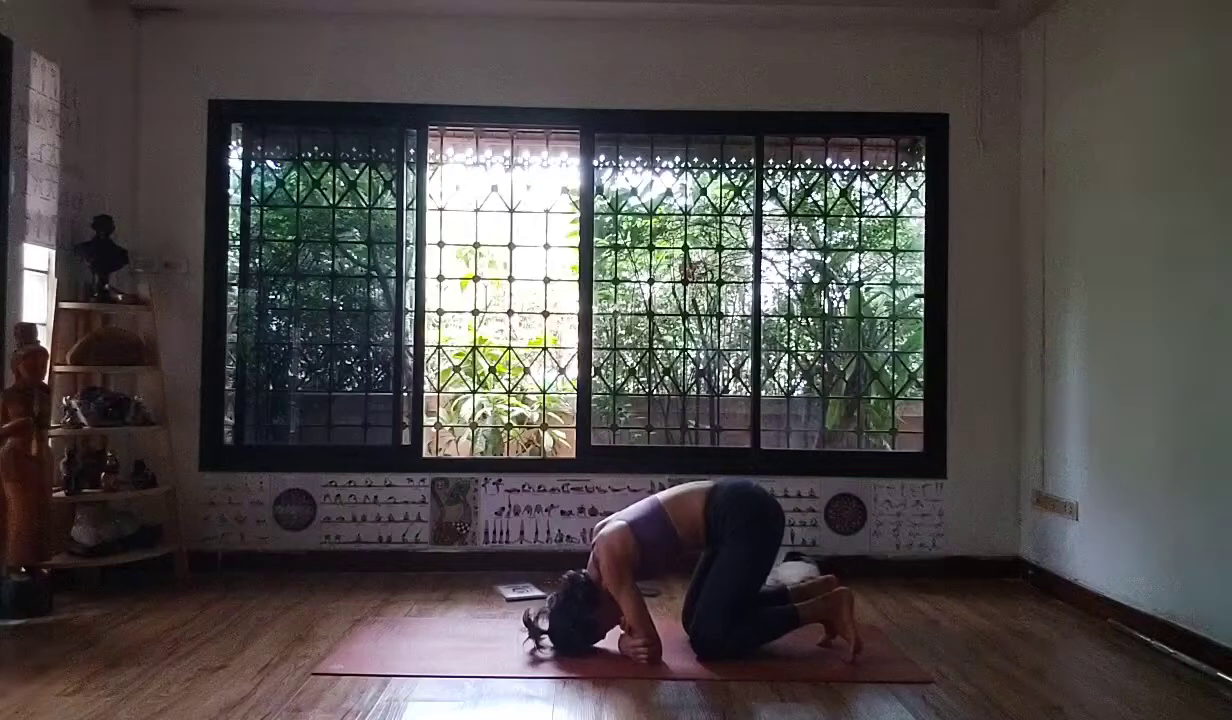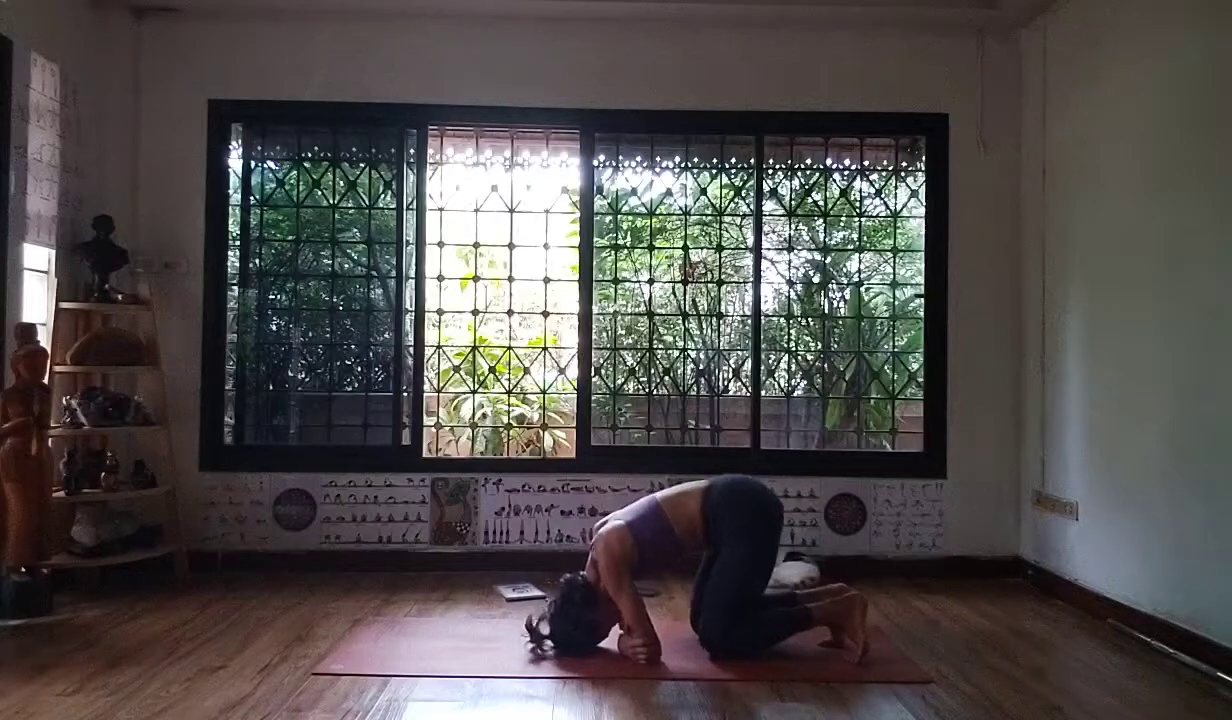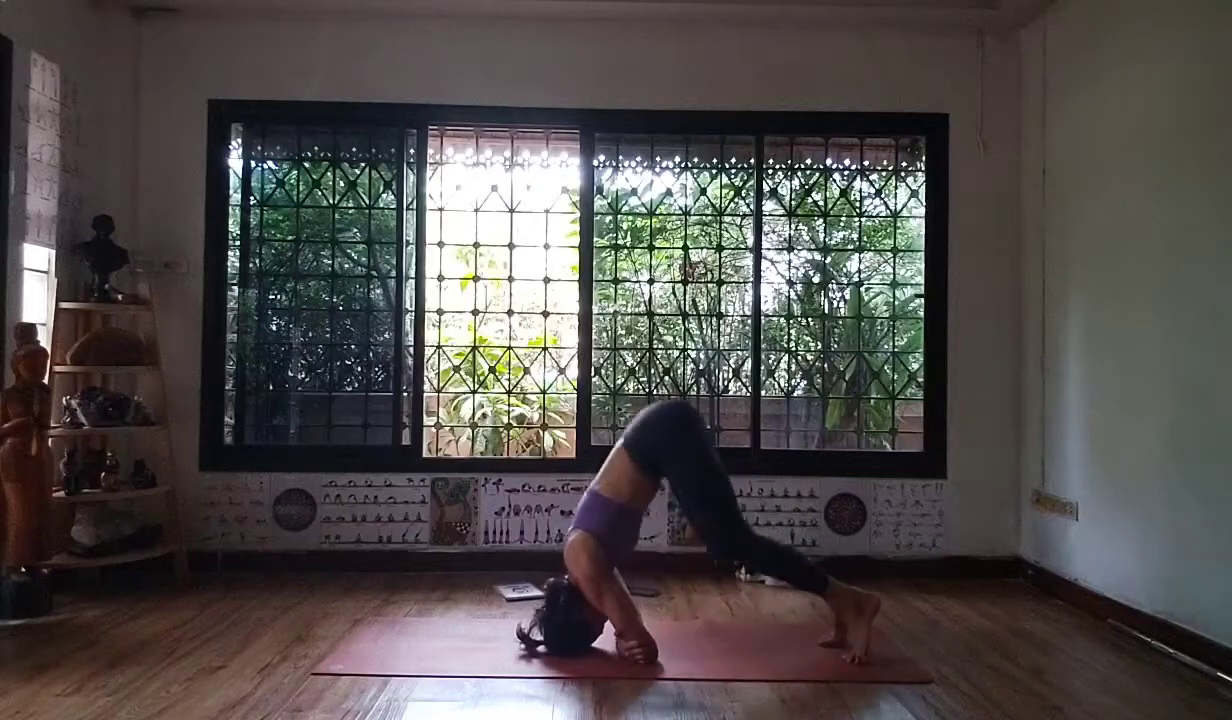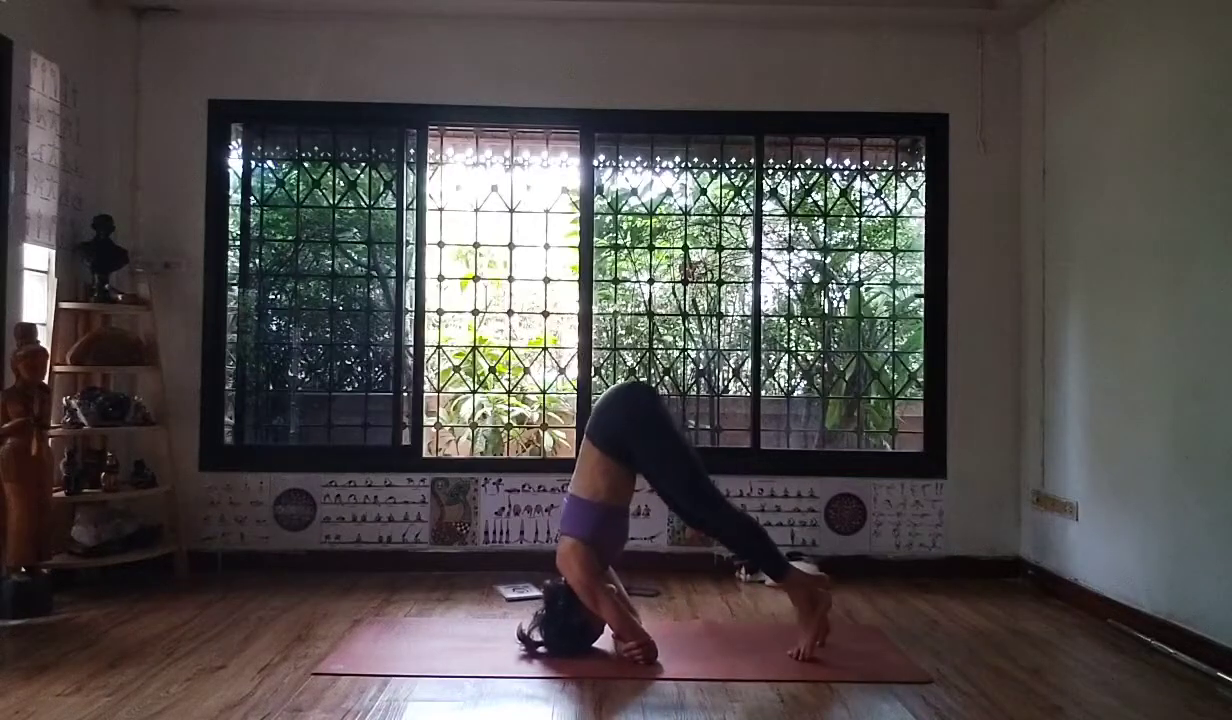
dt=0.5s
person 1, frame 1
left shoulder: (611, 556)
right shoulder: (606, 544)
left elbow: (651, 648)
right elbow: (638, 621)
left wrist: (627, 644)
right wrist: (630, 637)
left hip: (748, 517)
right hip: (736, 511)
left knee: (710, 641)
right knee: (698, 620)
left ankle: (827, 605)
right ankle: (815, 591)
person 1, frame 2
left shoulder: (610, 553)
right shoulder: (606, 544)
left elbow: (650, 648)
right elbow: (635, 621)
left wrist: (628, 643)
right wrist: (629, 639)
left hip: (745, 512)
right hip: (736, 505)
left knee: (720, 638)
right knee: (706, 620)
left ankle: (841, 609)
right ankle: (827, 597)
person 1, frame 3
left shoulder: (583, 560)
right shoulder: (584, 555)
left elbow: (644, 646)
right elbow: (629, 618)
left wrist: (631, 642)
right wrist: (627, 637)
left hip: (666, 433)
right hip: (665, 432)
left knee: (731, 544)
right knee: (725, 545)
left ankle: (848, 600)
right ankle: (839, 599)
person 1, frame 4
left shoulder: (576, 563)
right shoulder: (579, 559)
right hip: (623, 419)
left knee: (706, 509)
right knee: (700, 512)
left ankle: (801, 593)
right ankle: (802, 584)
